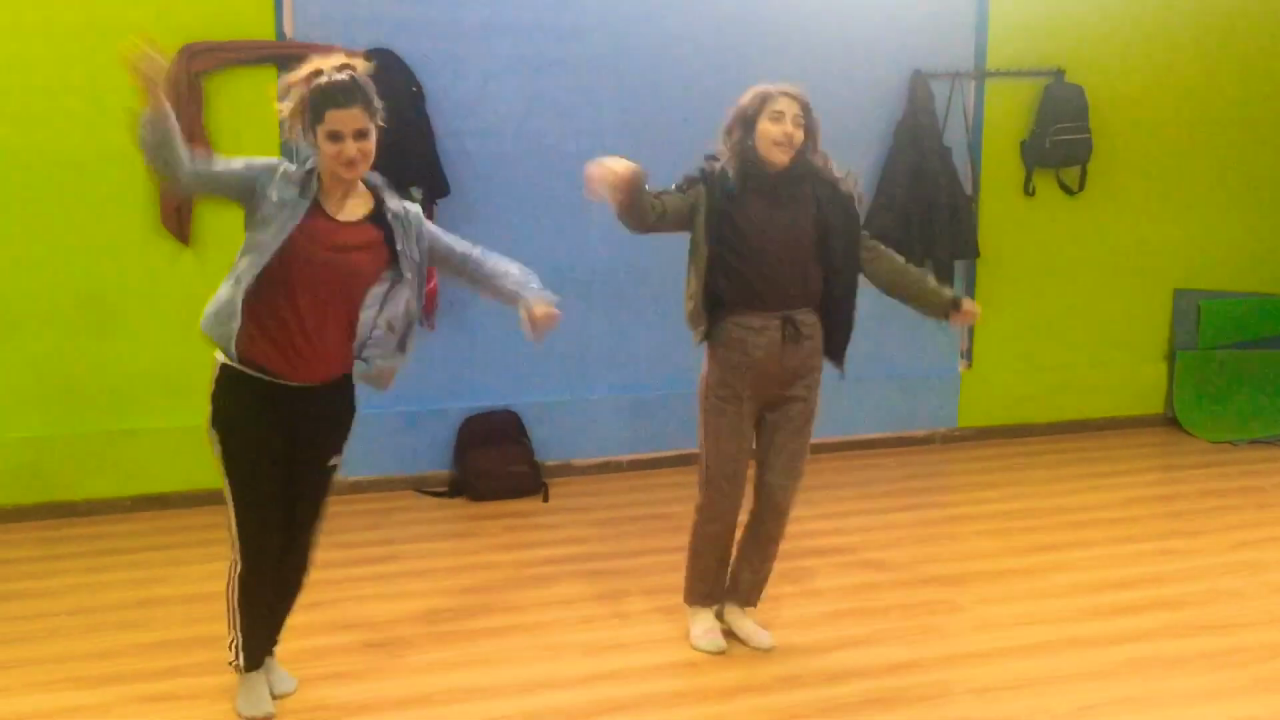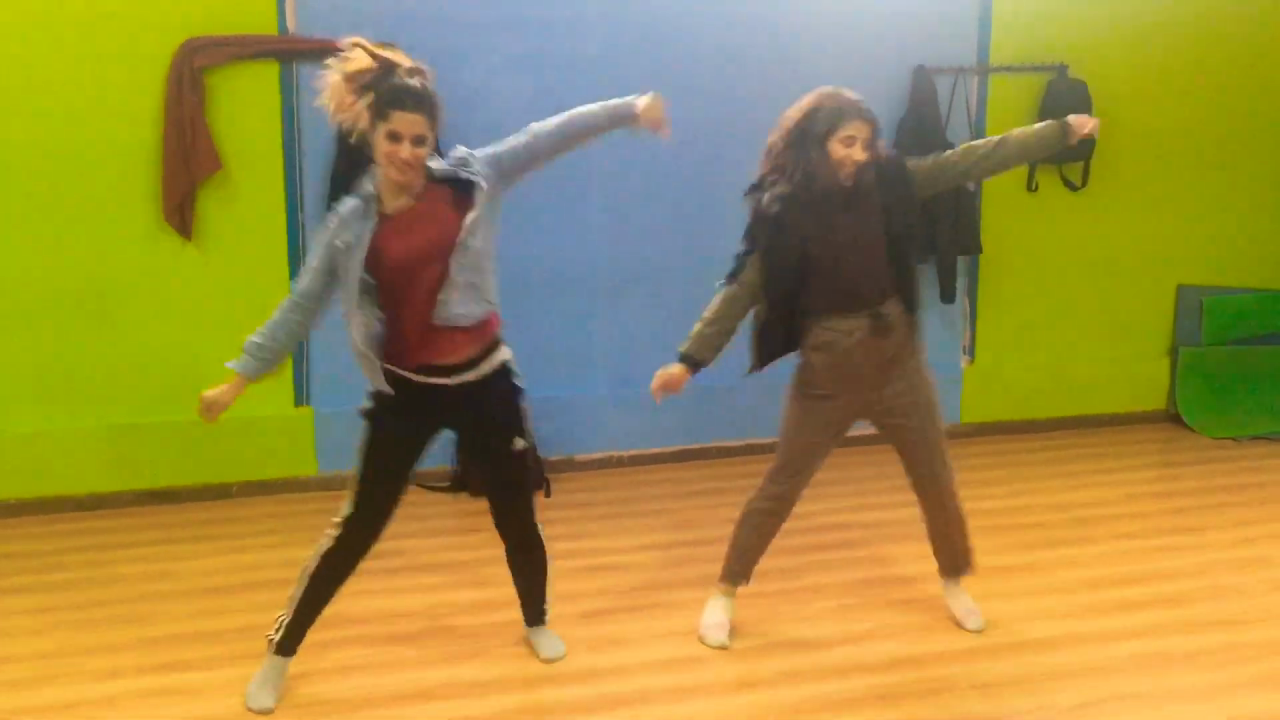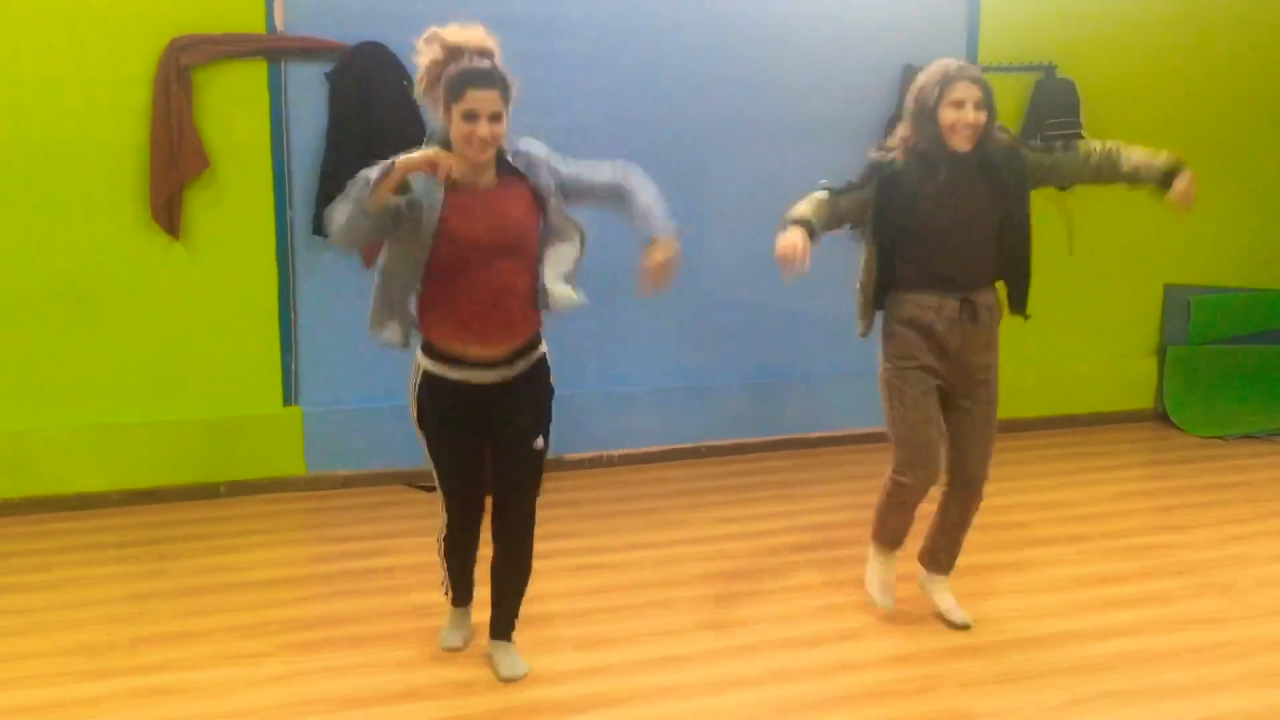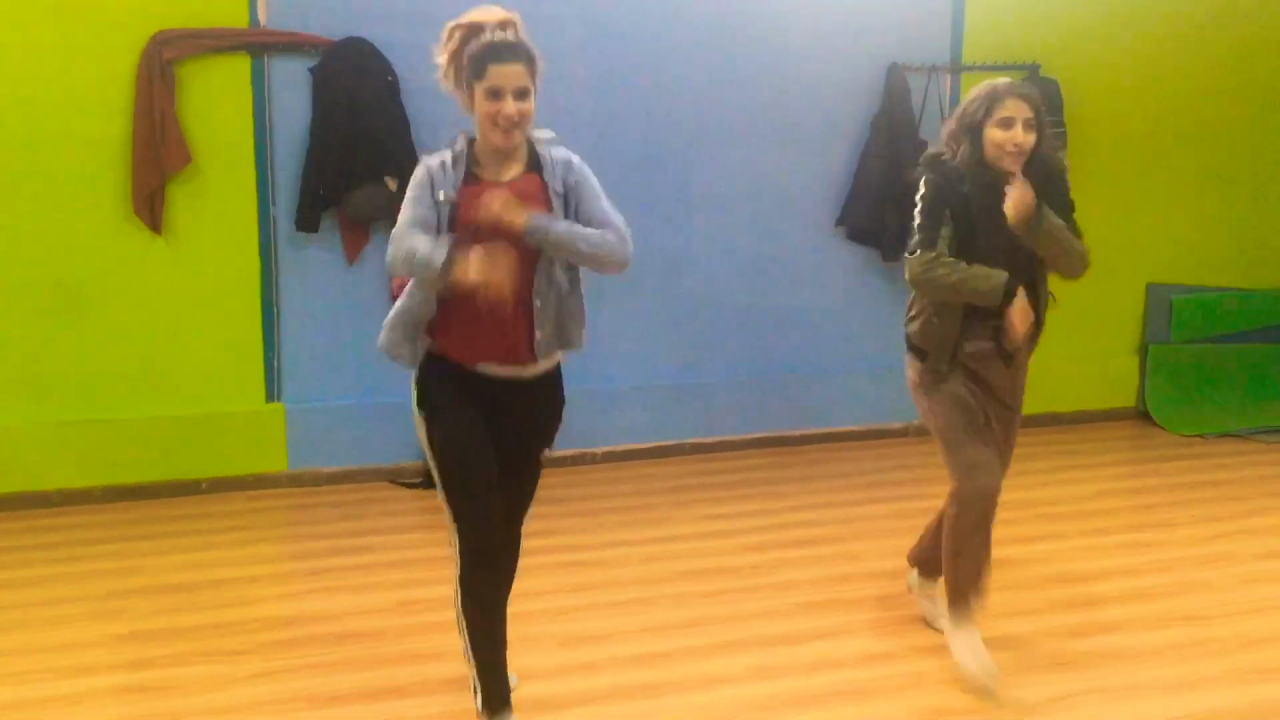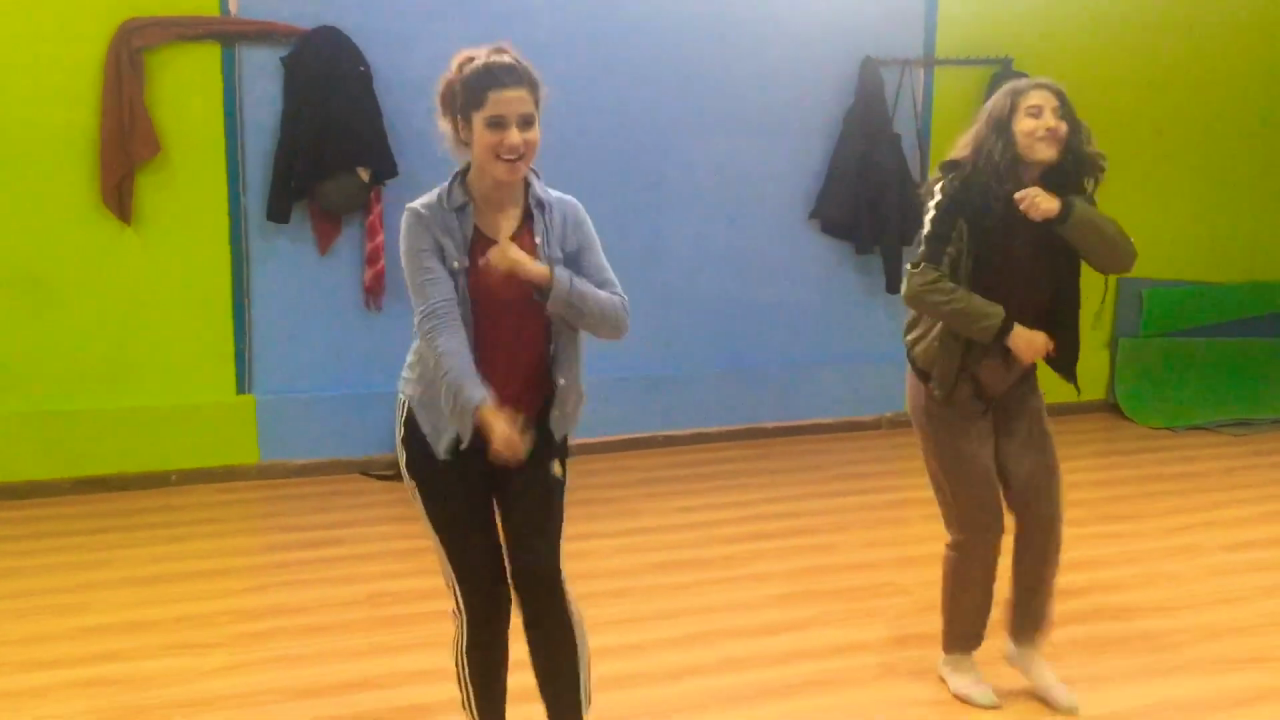
dt=0.5s
person 1, frame 1
left shoulder: (397, 222)
right shoulder: (276, 186)
left elbow: (473, 260)
right elbow: (178, 171)
left wrist: (530, 296)
right wrist: (156, 99)
left hip: (327, 393)
right hip: (250, 386)
left knee: (296, 537)
right knee: (257, 540)
left ankle: (266, 647)
right ankle: (249, 666)
person 1, frame 2
left shoulder: (465, 176)
right shoulder: (349, 220)
left elbow: (550, 137)
right elbow: (301, 305)
left wrist: (626, 111)
right wrist: (241, 372)
left hip: (484, 380)
right hip: (406, 390)
left knee: (517, 520)
right knee: (357, 530)
left ankle: (536, 620)
right ankle: (280, 654)
person 1, frame 3
left shoulder: (535, 169)
right shoulder: (421, 181)
left elbow: (623, 182)
right elbow: (345, 232)
left wrist: (659, 236)
right wrist: (393, 173)
left hip: (521, 375)
right hip: (447, 379)
left knee: (515, 515)
right knee: (462, 511)
left ankle: (503, 636)
right ankle: (458, 608)
person 1, frame 4
left shoulder: (562, 169)
right shoulder: (437, 173)
left elbow: (615, 253)
right elbow: (405, 251)
left wrist: (531, 222)
right wrist: (460, 261)
left hip: (534, 385)
right hip: (455, 383)
left knee: (508, 527)
right knee: (479, 542)
left ankle: (488, 637)
person 1, frame 5
left shoulder: (563, 214)
right shoulder: (426, 220)
left elbow: (616, 317)
right elbow: (437, 330)
left wrist: (543, 277)
right wrist: (485, 414)
left hip: (534, 425)
right hip: (446, 428)
left knee: (539, 574)
right knee: (482, 600)
person 2, frame 1
left shoulder: (822, 194)
right shoulder: (718, 189)
left elbow: (869, 256)
right elbow: (643, 216)
left wrist: (943, 301)
right wrist: (622, 183)
left hip: (800, 358)
right hip: (737, 355)
left knee: (775, 499)
right knee: (720, 496)
left ankle: (740, 605)
right ankle: (702, 605)
person 2, frame 2
left shoulder: (887, 181)
right shoulder: (780, 211)
left elbow: (971, 160)
right elbow: (740, 291)
left wrist: (1059, 132)
right wrist: (689, 359)
left hip: (895, 351)
right hip: (830, 360)
left knee: (933, 477)
right knee: (784, 482)
left ankle: (955, 581)
right ankle: (725, 594)
person 2, frame 3
left shoulder: (1005, 163)
right shoulder: (896, 172)
left elbow: (1087, 160)
right elbow: (830, 207)
left wrist: (1161, 170)
right wrist: (798, 225)
left hip: (977, 331)
right hip: (913, 333)
left knee: (972, 470)
right knee: (918, 467)
left ankle: (936, 572)
right ankle: (882, 551)
person 2, frame 4
left shoulder: (1043, 186)
right shoulder: (943, 181)
left elbow: (1073, 260)
right elbow: (923, 270)
left wrist: (1030, 213)
right wrist: (1007, 287)
left hip: (1004, 357)
right hip: (945, 356)
left knee: (979, 489)
right knee: (978, 483)
left ankle: (923, 578)
right ankle: (960, 616)
person 2, frame 5
left shoulder: (1063, 194)
right shoulder: (962, 188)
left elbow: (1119, 257)
right elbow: (922, 285)
left wrist: (1064, 211)
right wrist: (1006, 327)
left hip: (1014, 375)
right hip: (951, 376)
left knee: (1042, 514)
right knee: (977, 525)
left ankle: (1027, 646)
right ankle: (957, 657)
